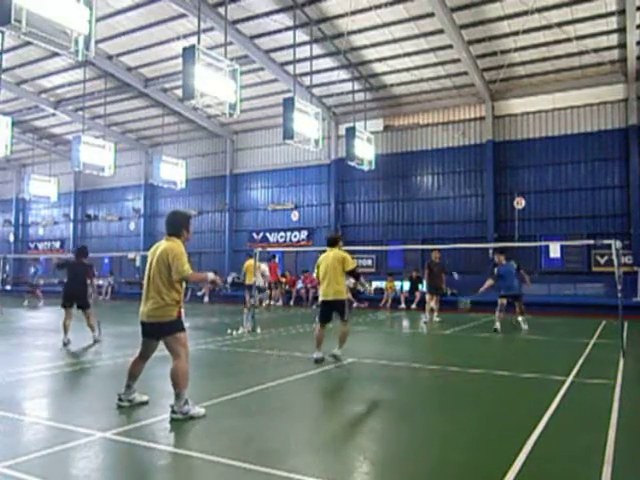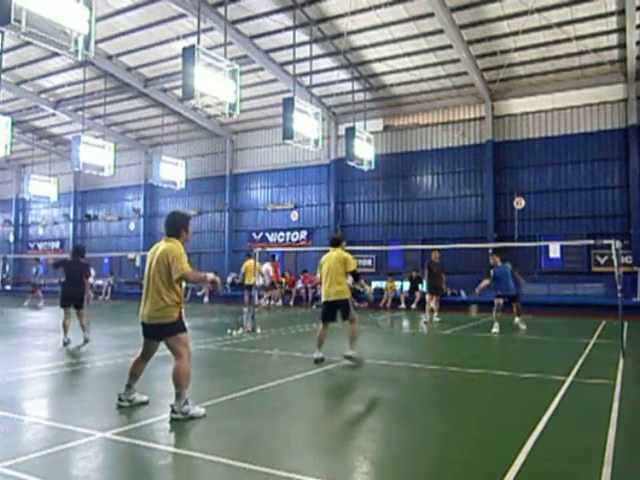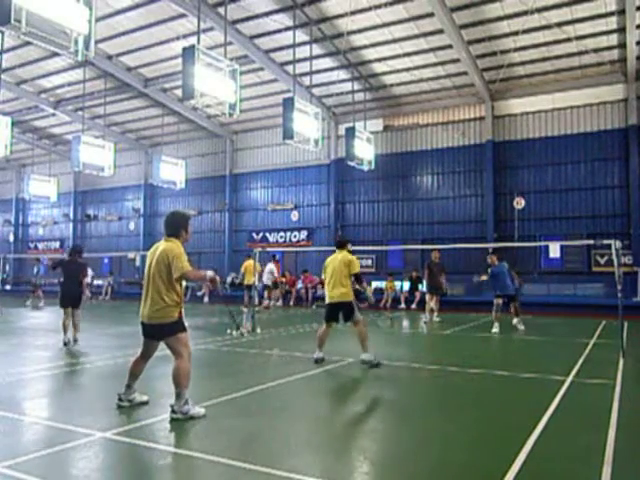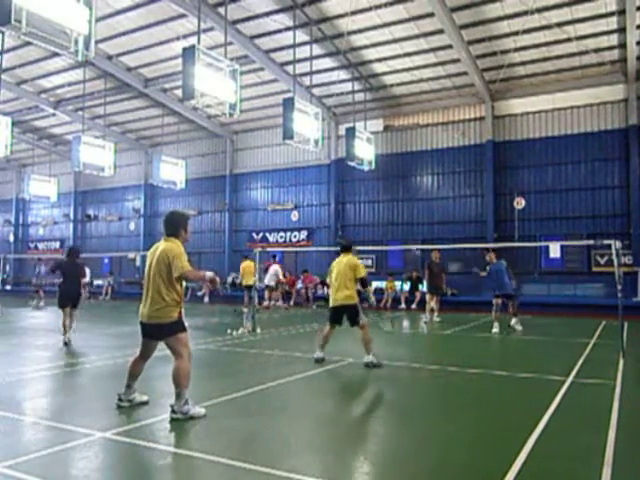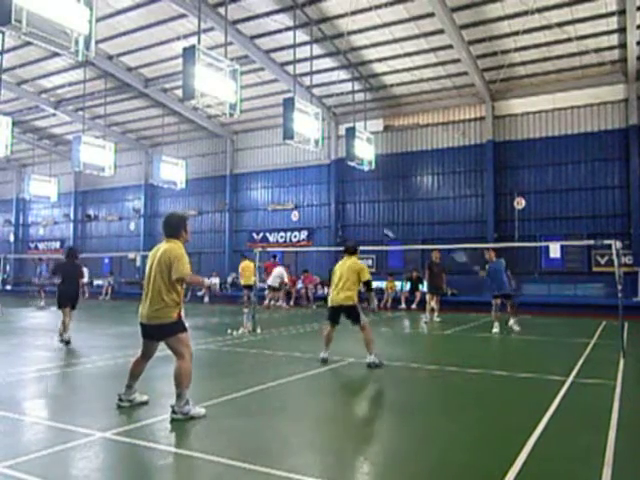
dt=0.1s
person 1, frame 1
left shoulder: (158, 246)
right shoulder: (175, 248)
right elbow: (188, 277)
right wrist: (209, 276)
left hip: (148, 312)
right hip: (167, 313)
left knee: (144, 354)
right knee: (181, 355)
left ankle: (127, 395)
right ankle: (180, 406)
person 1, frame 2
left shoulder: (157, 247)
right shoulder: (174, 249)
right elbow: (188, 276)
right wrist: (208, 276)
left hip: (149, 313)
right hip: (167, 314)
left knee: (145, 354)
right knee: (183, 355)
left ankle: (127, 394)
right ankle: (181, 406)
person 1, frame 3
left shoulder: (156, 247)
right shoulder: (174, 249)
right elbow: (188, 274)
right wrist: (208, 274)
left hip: (149, 313)
right hip: (167, 314)
left knee: (145, 355)
right knee: (183, 355)
left ankle: (127, 394)
right ankle: (181, 406)
person 1, frame 4
left shoulder: (156, 247)
right shoulder: (174, 249)
right elbow: (187, 274)
right wrist: (207, 275)
left hip: (148, 313)
right hip: (167, 313)
left knee: (144, 354)
right knee: (183, 355)
left ankle: (127, 395)
right ankle: (181, 406)
person 1, frame 5
left shoulder: (157, 249)
right shoulder: (176, 251)
right elbow: (184, 278)
right wrist: (205, 282)
left hip: (148, 313)
right hip: (167, 314)
left knee: (145, 355)
right knee: (185, 355)
left ankle: (127, 394)
right ankle: (181, 406)
person 2, frame 1
left shoulder: (321, 258)
right shoulder: (343, 255)
left elbow: (317, 277)
right elbow: (353, 273)
left hip: (324, 296)
right hip: (339, 295)
left knee: (321, 325)
right knee: (345, 323)
left ankle: (318, 354)
right ankle: (338, 350)
person 2, frame 2
left shoulder: (324, 258)
right shoulder: (345, 256)
right elbow: (354, 275)
right wrist: (365, 287)
left hip: (327, 296)
right hip: (341, 295)
left knee: (324, 324)
right knee: (353, 321)
left ankle: (318, 354)
right ankle: (351, 351)
person 2, frame 3
left shoulder: (329, 260)
right shoulder: (350, 258)
right elbow: (358, 277)
right wrist: (367, 291)
left hip: (331, 298)
right hip: (345, 297)
left knee: (326, 325)
right knee: (359, 323)
left ankle: (318, 353)
right ankle: (366, 355)
person 2, frame 4
left shoulder: (335, 263)
right shoulder: (355, 262)
right elbow: (363, 281)
right wrist: (370, 295)
left hip: (335, 300)
right hip: (349, 300)
left knee: (330, 327)
right knee: (364, 327)
left ankle: (319, 354)
right ankle: (369, 358)
person 2, frame 5
left shoulder: (338, 265)
right shoulder: (360, 265)
right elbow: (367, 285)
right wrist: (373, 301)
left hip: (334, 301)
right hip: (349, 301)
left knee: (331, 327)
right knee: (365, 327)
left ankle: (324, 354)
right ankle: (371, 358)
